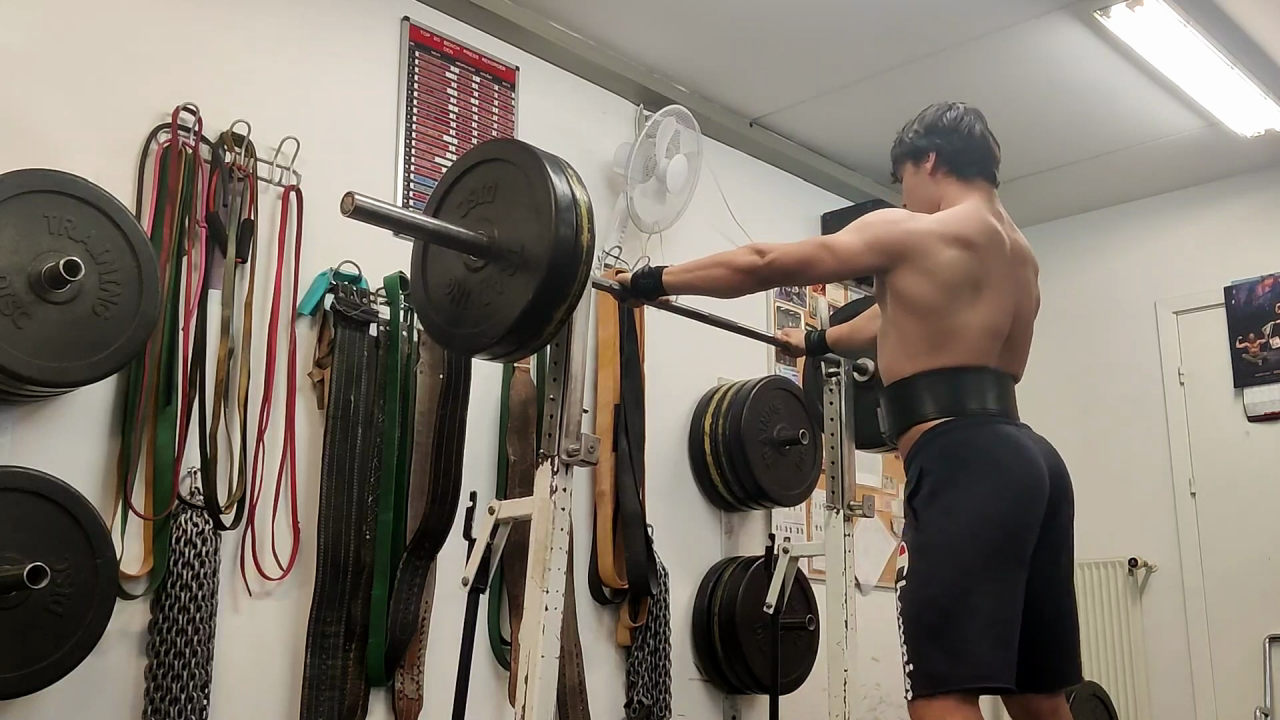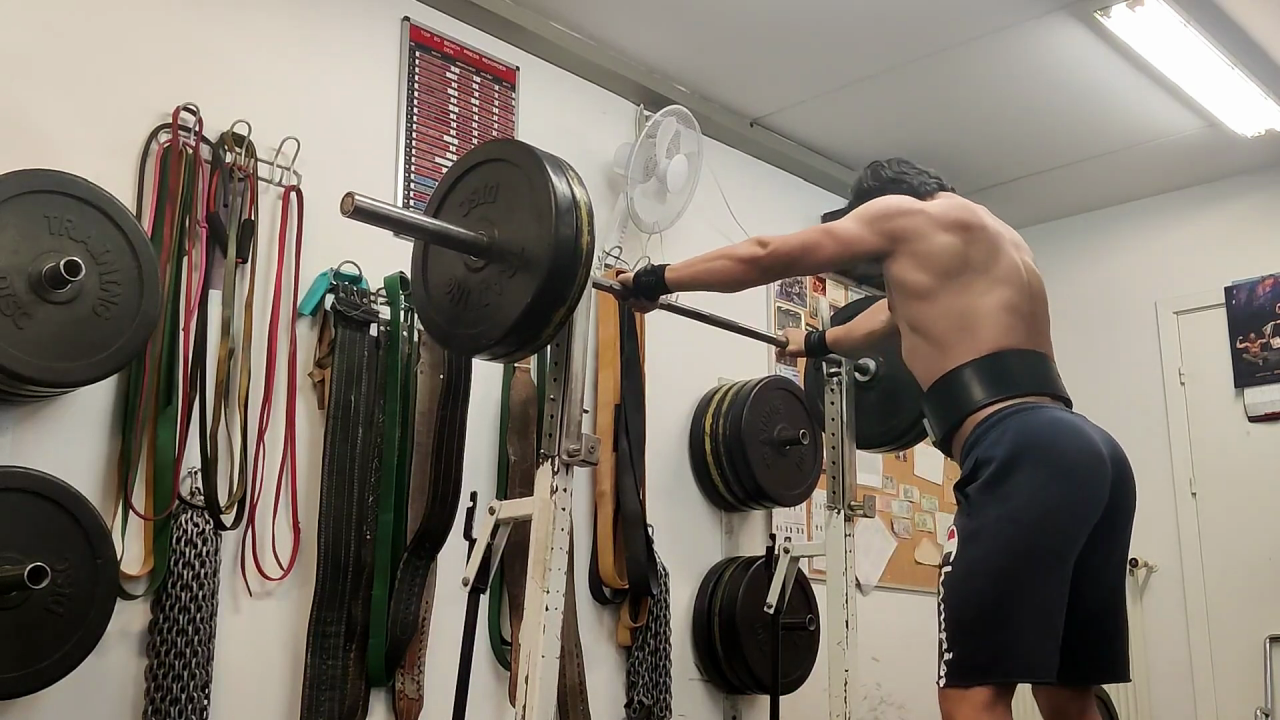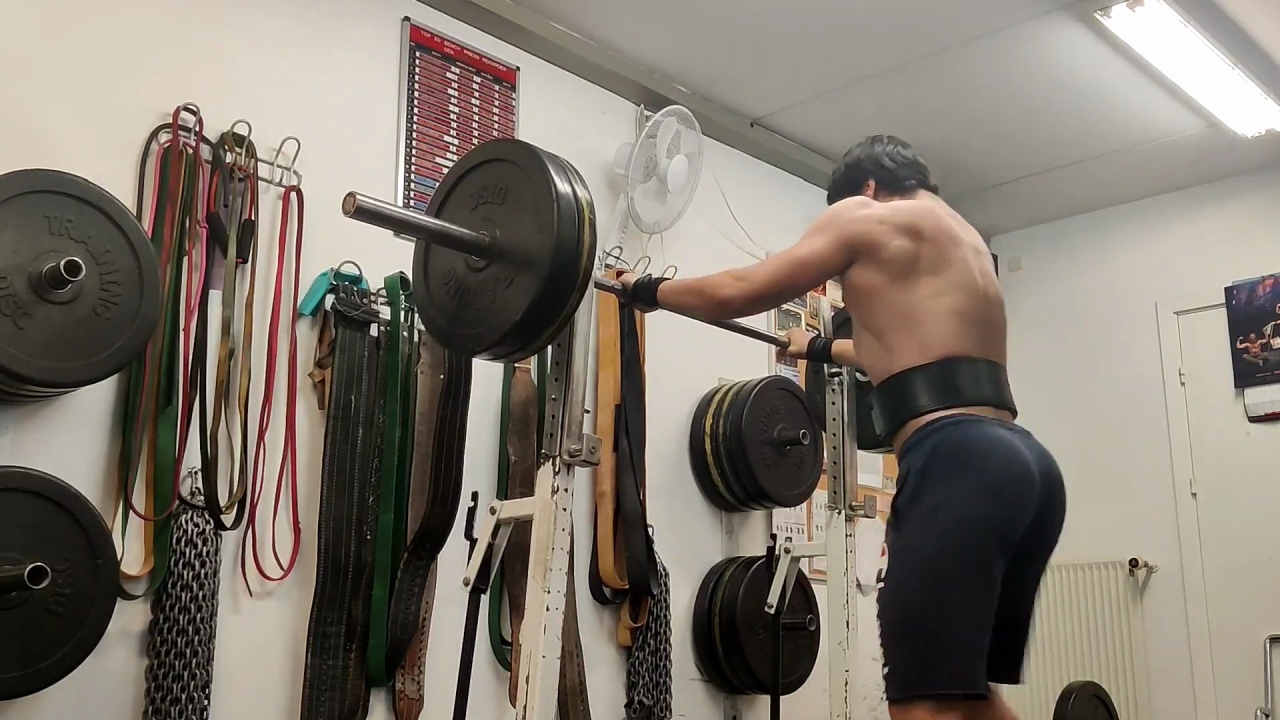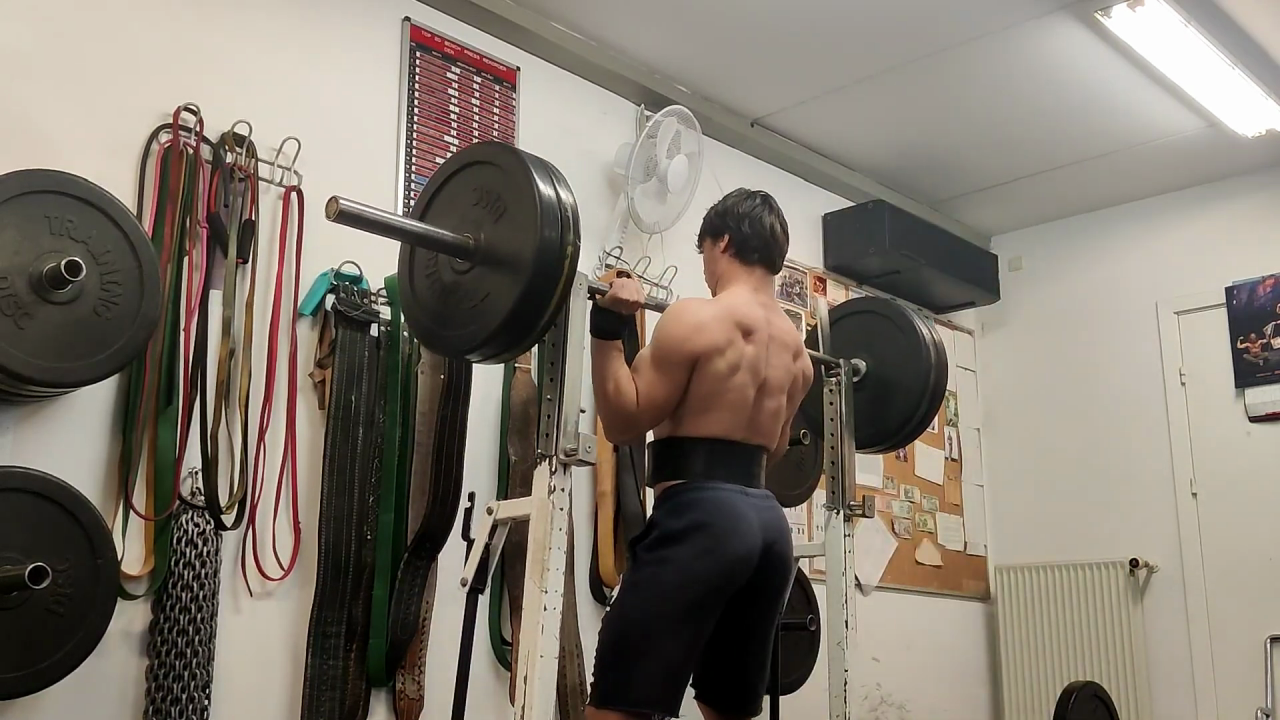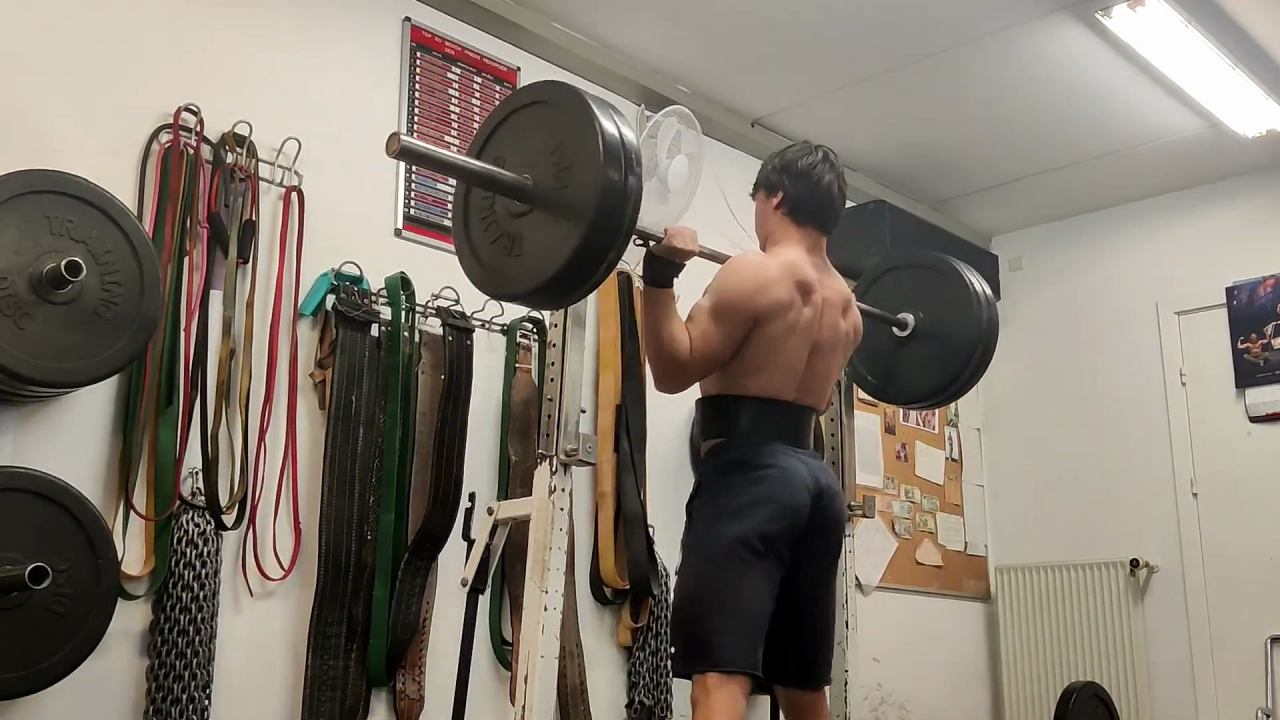
dt=1s
person 1, frame 1
left shoulder: (914, 233)
right shoulder: (1018, 254)
left elbow: (764, 265)
left wrist: (652, 281)
right wrist: (819, 341)
left hip: (964, 469)
right hip: (1026, 464)
person 1, frame 2
left shoulder: (903, 215)
right shoulder: (995, 237)
left elbow: (763, 256)
left wrist: (654, 280)
right wrist: (817, 341)
left hip: (1025, 458)
right hip: (1090, 456)
person 1, frame 3
left shoulder: (868, 217)
right shoulder: (965, 240)
left elbow: (740, 292)
left wrist: (650, 291)
right wrist: (824, 348)
left hip: (956, 465)
right hip: (1024, 463)
person 1, frame 4
left shoulder: (695, 319)
right shoulder: (796, 347)
left elbow: (623, 421)
left wrist: (608, 327)
left hip: (699, 521)
right hip: (766, 524)
person 1, frame 5
left shoulder: (754, 274)
right shoulder: (847, 303)
left elbow: (674, 369)
left wrist: (659, 275)
left hip: (748, 479)
right hip: (814, 481)
